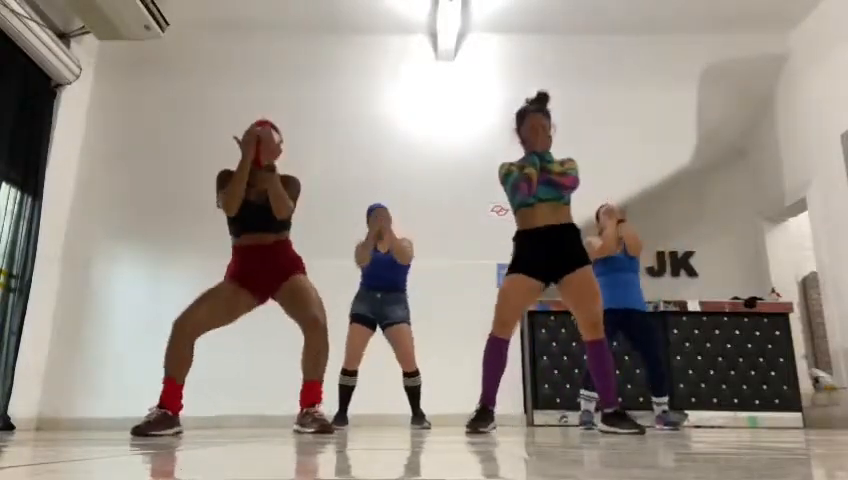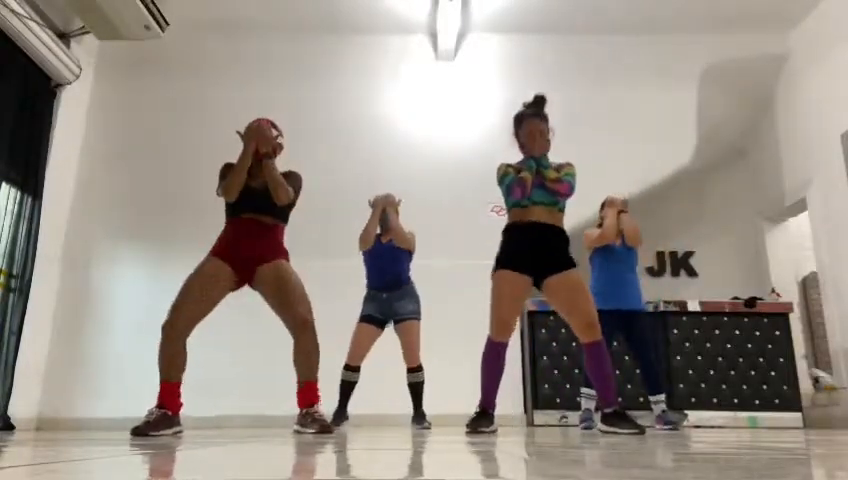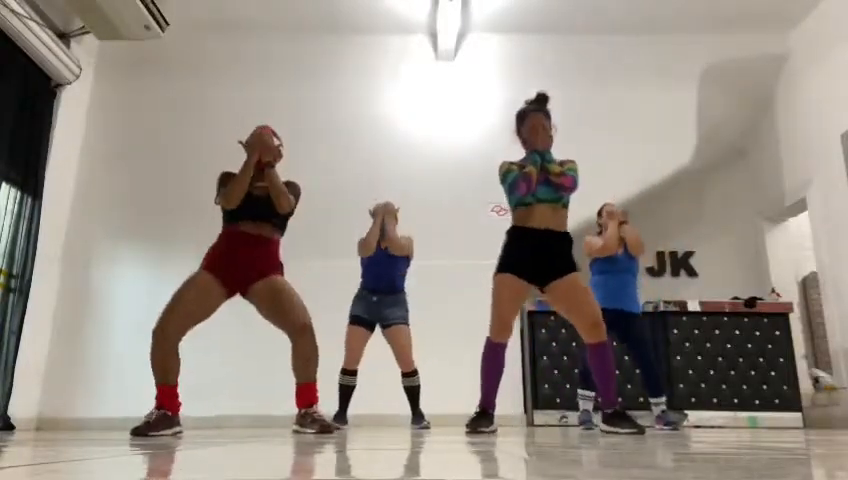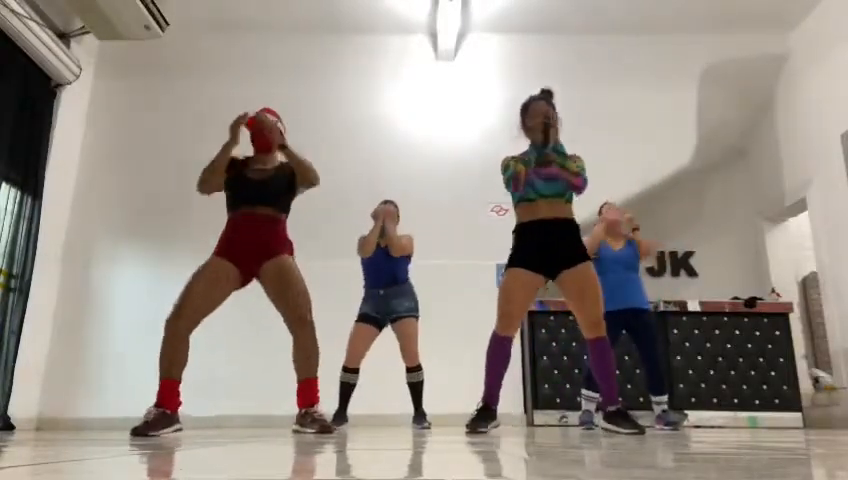
dt=0.3s
person 1, frame 1
left shoulder: (566, 163)
right shoulder: (509, 169)
left elbow: (570, 183)
right elbow: (524, 187)
left wrist: (544, 153)
right wrist: (532, 154)
left hip: (568, 246)
right hip: (529, 250)
left knee: (593, 325)
right knee: (502, 326)
left ankle: (611, 411)
right ankle: (486, 409)
person 1, frame 2
left shoulder: (564, 168)
right shoulder: (507, 170)
left elbow: (564, 189)
right elbow: (517, 191)
left wrist: (542, 158)
right wrist: (530, 160)
left hip: (554, 249)
right hip: (517, 247)
left knee: (589, 326)
right knee: (500, 329)
left ankle: (610, 410)
right ankle: (486, 411)
person 1, frame 3
left shoulder: (566, 165)
right shoulder: (510, 168)
left elbow: (568, 184)
right elbow: (523, 186)
left wrist: (546, 153)
right wrist: (534, 153)
left hip: (558, 252)
right hip: (519, 249)
left knee: (595, 327)
right knee: (499, 330)
left ankle: (611, 411)
right ankle: (486, 411)
person 1, frame 4
left shoulder: (571, 160)
right shoulder: (512, 161)
left elbow: (580, 184)
right elbow: (515, 184)
left wrist: (555, 145)
right wrist: (535, 146)
left hip: (568, 242)
right hip: (528, 243)
left knee: (595, 323)
right knee: (505, 324)
left ankle: (612, 409)
right ankle: (488, 407)
person 2, frame 1
left shoulder: (289, 183)
right shoulder: (228, 178)
left elbow: (282, 211)
right elbow: (230, 207)
left wrist: (267, 164)
right wrist: (248, 157)
left hip: (285, 268)
right hip: (243, 272)
left knee: (316, 322)
right knee: (184, 325)
left ankle: (310, 410)
right ankle: (167, 410)
person 2, frame 2
left shoulder: (290, 177)
right shoulder: (232, 170)
left elbow: (282, 198)
right elbow: (229, 194)
left wrist: (266, 155)
right wrist: (248, 149)
left hip: (269, 253)
right hip: (227, 251)
left knee: (304, 322)
right knee: (174, 324)
left ankle: (309, 409)
right ankle: (167, 410)
person 2, frame 3
left shoulder: (290, 188)
right shoulder: (230, 178)
left elbow: (283, 207)
right elbow: (229, 201)
left wrist: (268, 164)
right wrist: (251, 158)
left hip: (264, 266)
right hip: (221, 261)
left knee: (303, 327)
right knee: (164, 331)
left ankle: (307, 410)
right ankle: (167, 411)
person 2, frame 4
left shoulder: (289, 170)
right shoulder: (234, 165)
left elbow: (312, 179)
right elbow: (204, 186)
left wrist: (282, 145)
right wrist: (231, 141)
left hip: (274, 248)
right hip: (231, 248)
left knee: (303, 321)
right knee: (176, 322)
left ankle: (308, 409)
right ankle: (166, 408)
person 3, frame 1
left shoulder: (404, 244)
right shoulder: (363, 246)
left elbow: (403, 258)
right elbow: (362, 262)
left wrist: (387, 228)
right wrist: (372, 230)
left hip: (395, 303)
right hip: (365, 302)
left knee: (408, 360)
right knee: (351, 359)
left ankle: (417, 413)
right ankle: (341, 413)
person 3, frame 2
left shoulder: (407, 238)
right shoulder: (369, 239)
left elbow: (400, 238)
right elbow: (365, 241)
left wrist: (392, 210)
right wrist: (376, 210)
left hip: (404, 299)
right hip: (374, 301)
left knee: (412, 358)
right knee: (354, 356)
left ankle: (418, 413)
right ankle: (341, 410)
person 3, frame 3
left shoulder: (406, 242)
right shoulder: (364, 242)
left elbow: (394, 246)
right elbow: (368, 250)
left wrist: (388, 217)
right wrist: (377, 219)
left hip: (394, 304)
right hip: (364, 303)
left knee: (406, 361)
right knee: (350, 360)
left ankle: (417, 414)
right ankle: (341, 413)
person 3, frame 4
left shoulder: (405, 240)
right shoulder: (365, 240)
left elbow: (395, 250)
right elbow: (366, 251)
left wrist: (389, 221)
right wrist: (378, 221)
left hip: (401, 298)
right hip: (372, 301)
left knee: (411, 357)
right knee: (352, 357)
left ankle: (419, 413)
right ankle: (341, 412)
person 4, frame 1
left shoulder: (628, 241)
right shoulder: (593, 243)
left elbow: (634, 249)
right elbow: (608, 249)
left wrist: (622, 220)
right wrist: (610, 220)
left hip: (636, 310)
right hip: (605, 309)
left knee: (655, 360)
left ankle: (662, 412)
right ankle: (586, 411)
person 4, frame 2
left shoulder: (628, 235)
right shoulder: (592, 234)
left elbow: (634, 239)
right elbow: (607, 236)
left wrist: (624, 211)
right wrist: (612, 210)
left hip: (632, 308)
right hip: (602, 308)
left knee: (647, 359)
left ankle: (661, 411)
right ankle: (587, 411)
person 4, frame 3
left shoulder: (628, 240)
right shoulder: (592, 242)
left elbow: (636, 249)
right elbow: (608, 249)
left wrist: (624, 222)
right wrist: (612, 223)
left hip: (629, 312)
right hip: (598, 309)
left knee: (647, 360)
left ankle: (660, 412)
right ankle: (585, 411)
person 4, frame 4
left shoulder: (633, 240)
right shoulder: (595, 240)
left elbow: (648, 251)
right elbow: (587, 249)
left wrist: (633, 227)
right wrist: (603, 223)
left hip: (638, 309)
right hip: (607, 311)
left knee: (653, 360)
left ankle: (662, 412)
right ankle: (587, 412)
